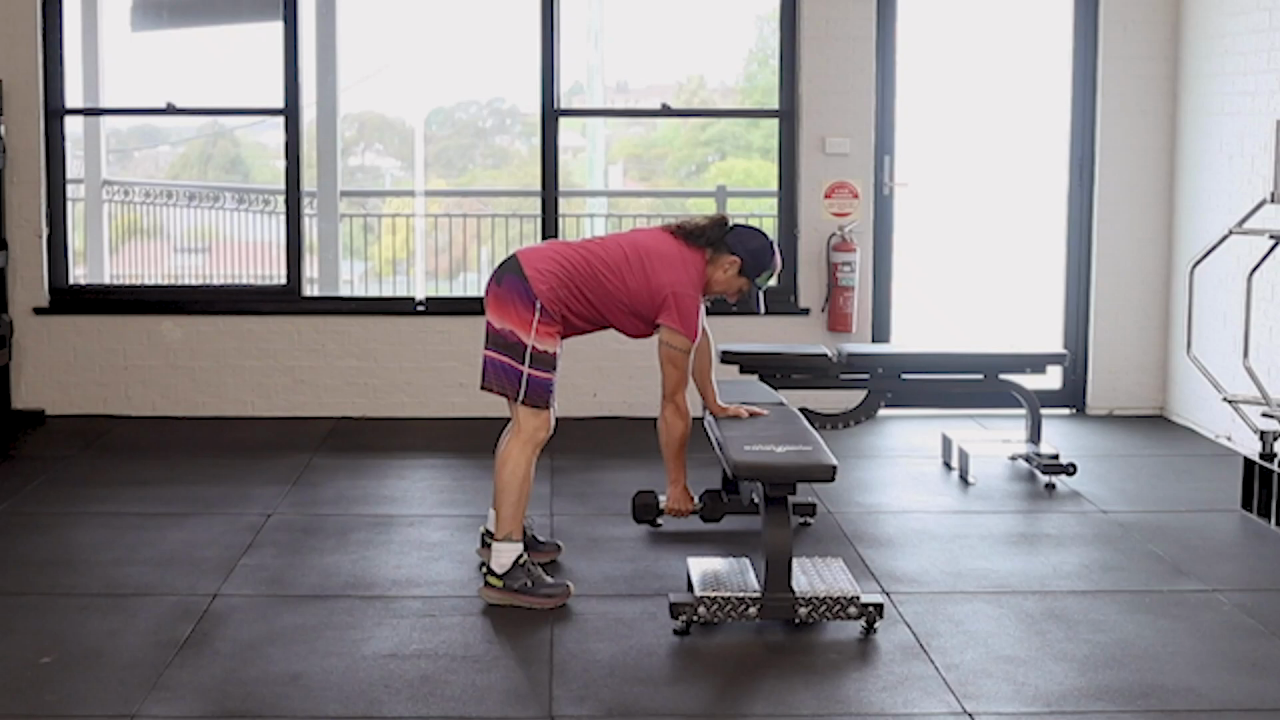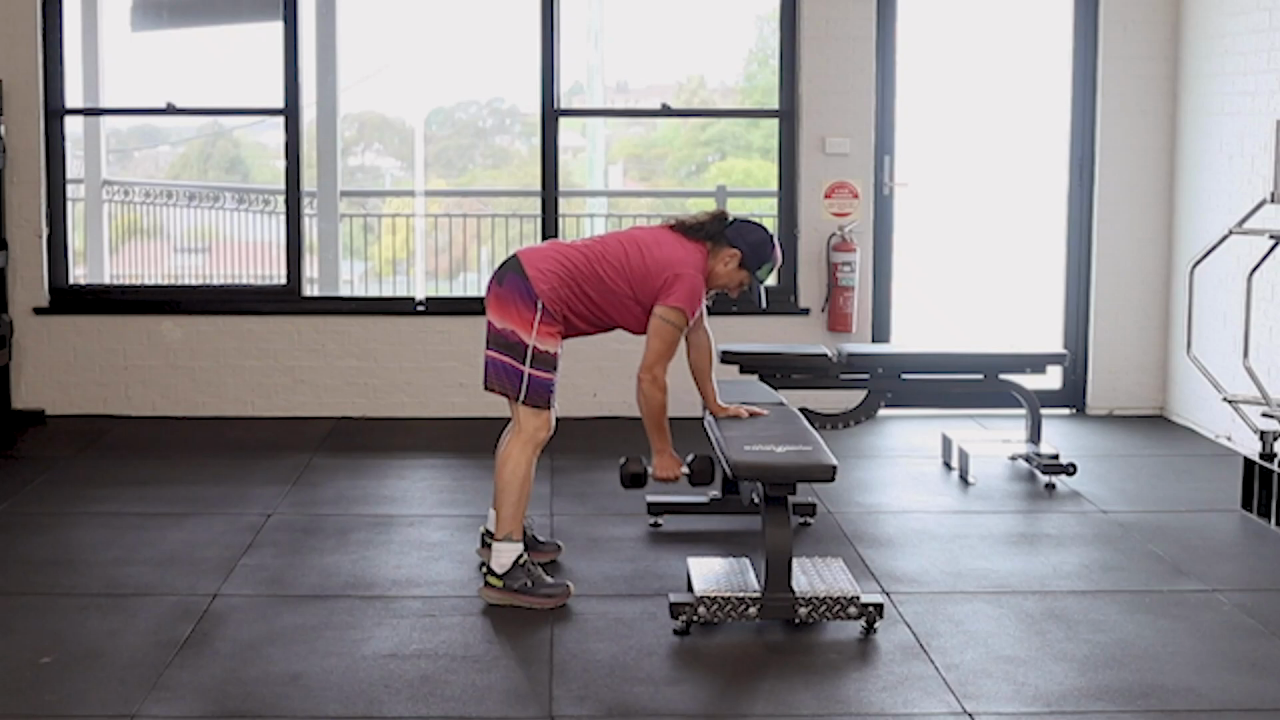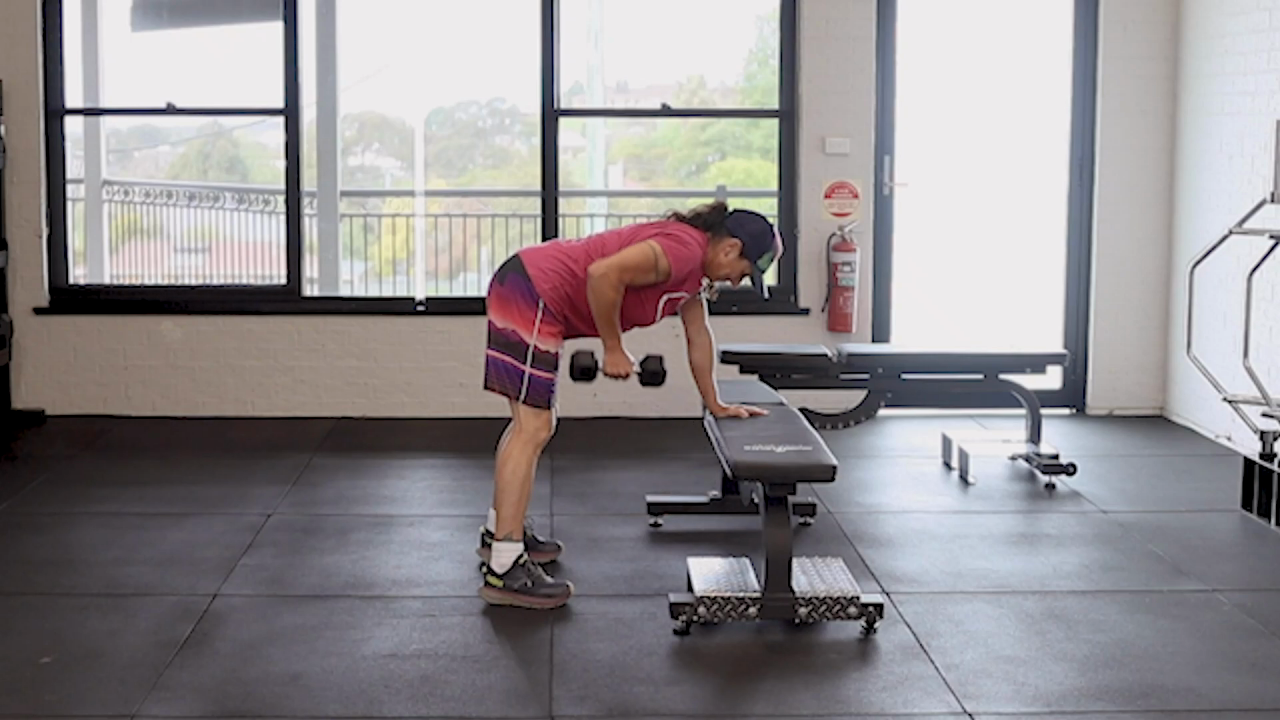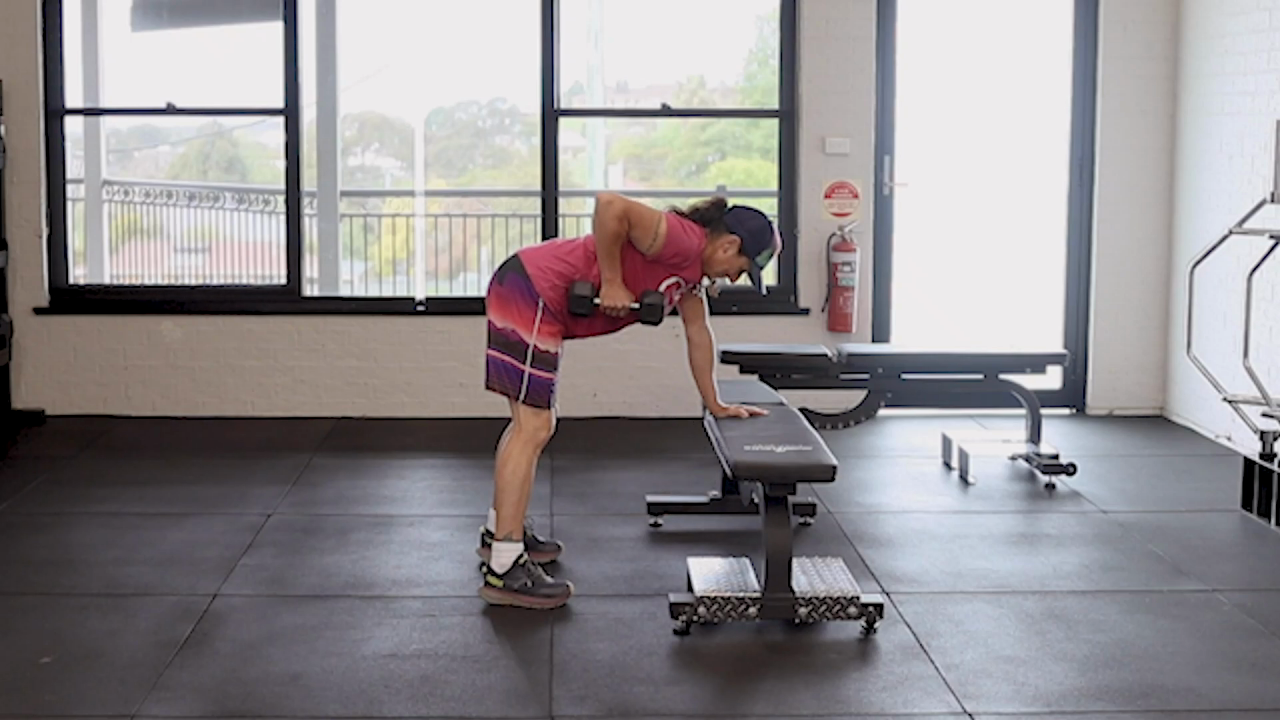
dt=0.5s
person 1, frame 1
left shoulder: (690, 253)
right shoulder: (683, 288)
left elbow: (699, 335)
right elbow: (672, 403)
left wrist: (716, 405)
right wrist: (677, 485)
left hip: (520, 282)
right hip: (530, 297)
left knee: (529, 421)
right knee: (532, 430)
left ankle: (500, 530)
right ankle: (504, 569)
person 1, frame 2
left shoulder: (690, 251)
right shoulder: (686, 276)
left elbow: (698, 333)
right elbow: (650, 375)
left wrist: (715, 405)
right wrist: (661, 450)
left hip: (523, 285)
right hip: (530, 295)
left knee: (528, 421)
right knee: (533, 429)
left ankle: (499, 530)
right ankle: (504, 570)
person 1, frame 3
left shoulder: (693, 258)
right shoulder: (684, 251)
left elbow: (697, 333)
right elbow: (602, 275)
left wrist: (715, 404)
right wrist: (613, 349)
left hip: (525, 291)
right hip: (530, 295)
left knee: (530, 421)
right knee: (534, 429)
left ankle: (499, 530)
right ankle: (505, 569)
person 1, frame 4
left shoulder: (692, 263)
right shoulder: (681, 242)
left elbow: (697, 332)
right elbow: (610, 205)
left wrist: (714, 404)
right wrist: (612, 281)
left hip: (529, 293)
right hip: (529, 293)
left knee: (531, 422)
right knee: (534, 429)
left ankle: (500, 530)
right ankle: (504, 570)
